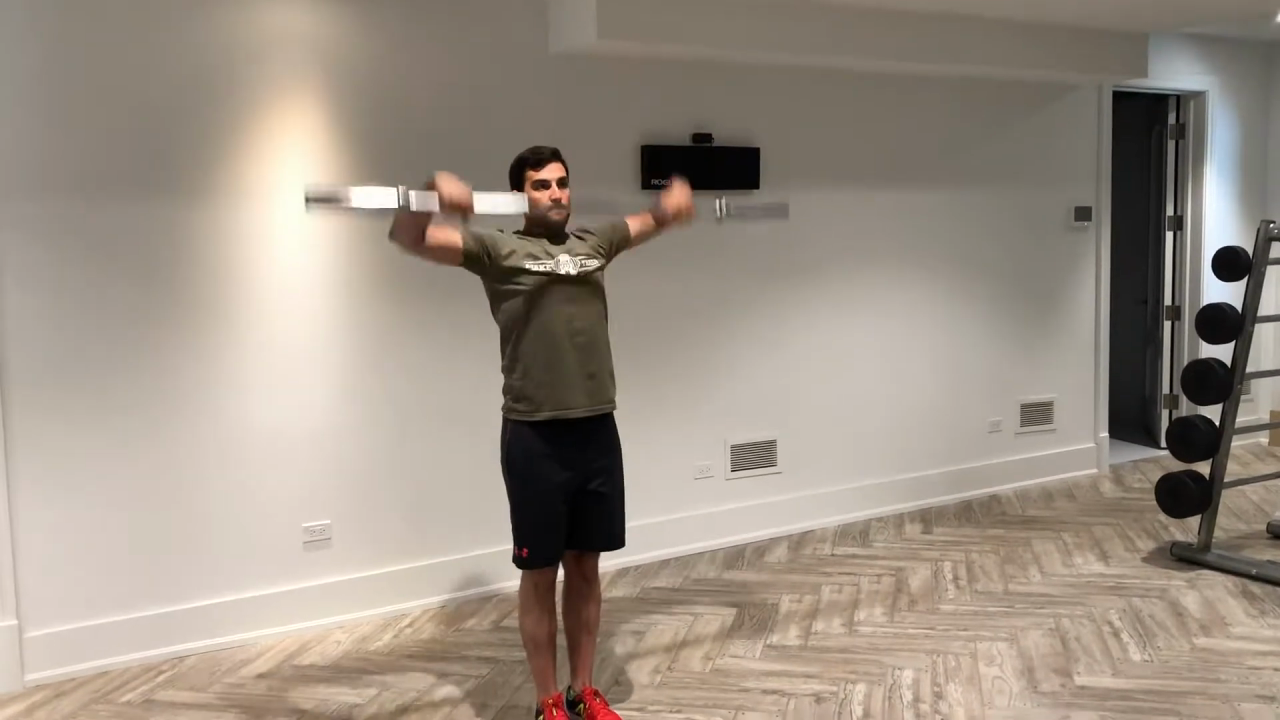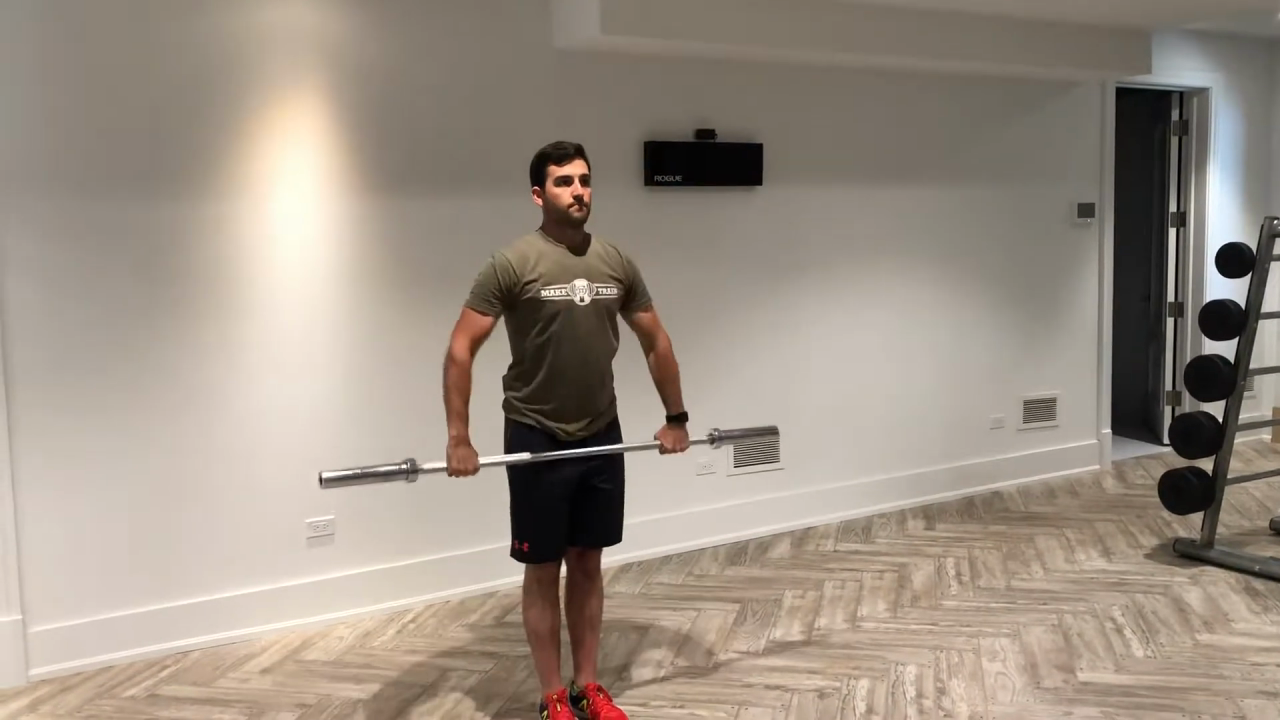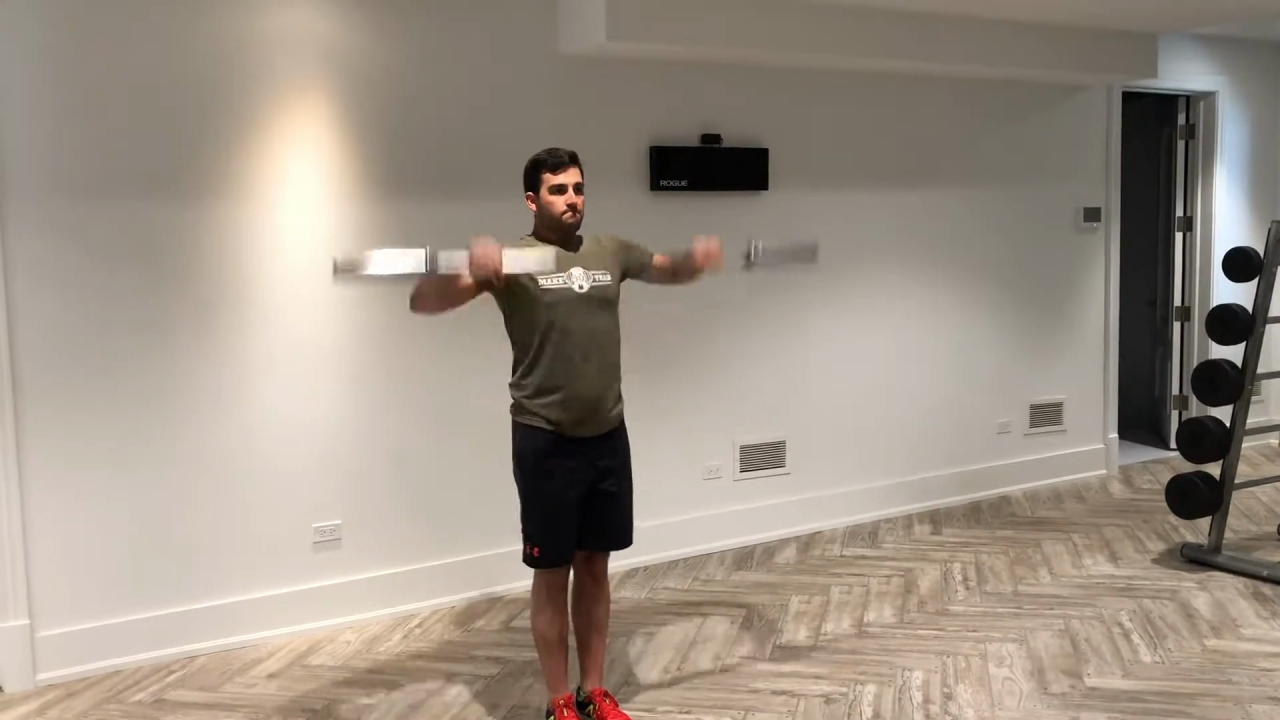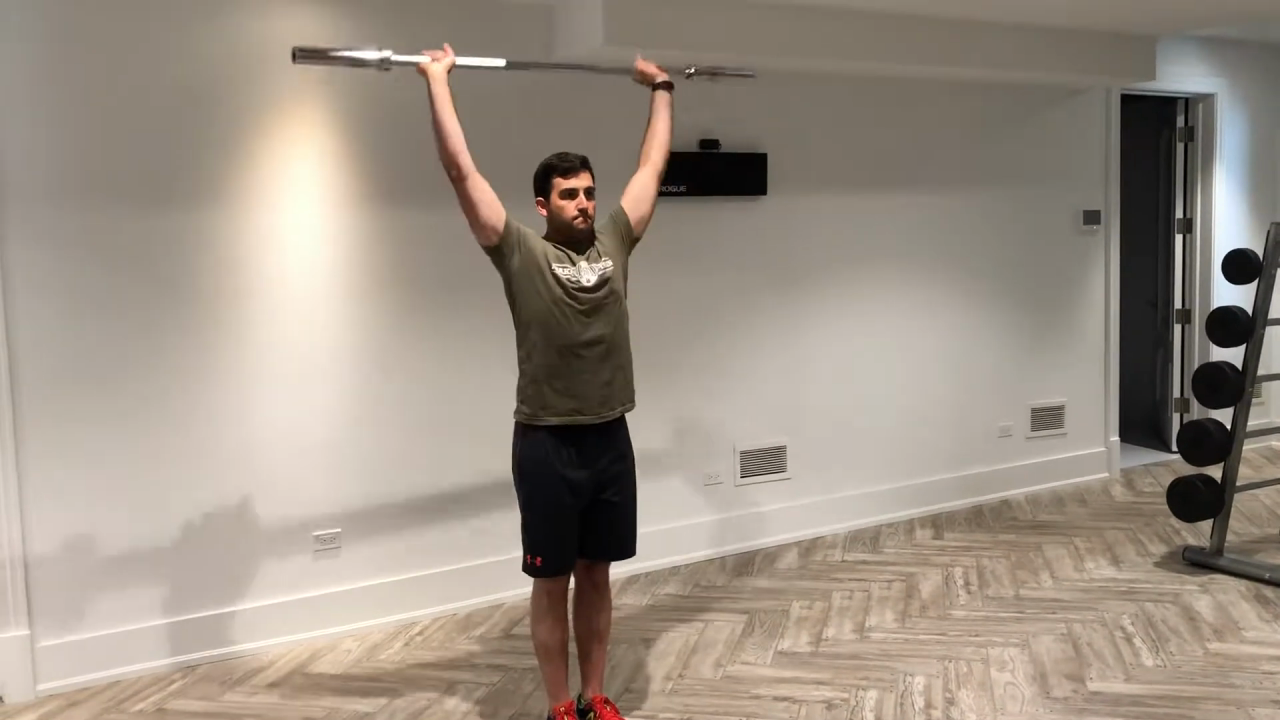
dt=0.5s
person 1, frame 1
left shoulder: (595, 242)
right shoulder: (497, 250)
left elbow: (652, 217)
right elbow: (407, 237)
left wrist: (674, 199)
right wrist: (436, 194)
left hip: (598, 431)
right hip: (533, 437)
left knee: (585, 564)
right knee: (541, 572)
person 1, frame 2
left shoulder: (617, 262)
right shoulder: (512, 263)
left elbow: (655, 341)
right elbow: (461, 349)
left wrist: (676, 417)
right wrist: (458, 437)
left hip: (601, 433)
right hip: (537, 438)
left knee: (588, 561)
right knee: (544, 568)
person 1, frame 3
left shoulder: (611, 251)
right shoulder: (511, 260)
left elbow: (673, 269)
right elbow: (425, 299)
left wrist: (697, 256)
right wrist: (468, 270)
left hip: (607, 435)
right hip: (544, 440)
left knee: (595, 566)
right knee: (553, 572)
person 1, frame 4
left shoulder: (614, 241)
right shoulder: (519, 251)
left elbow: (652, 165)
right elbow: (461, 169)
left wrist: (660, 89)
right wrist: (438, 80)
left hip: (610, 438)
right hip: (547, 444)
left knee: (596, 574)
right knee: (551, 581)
